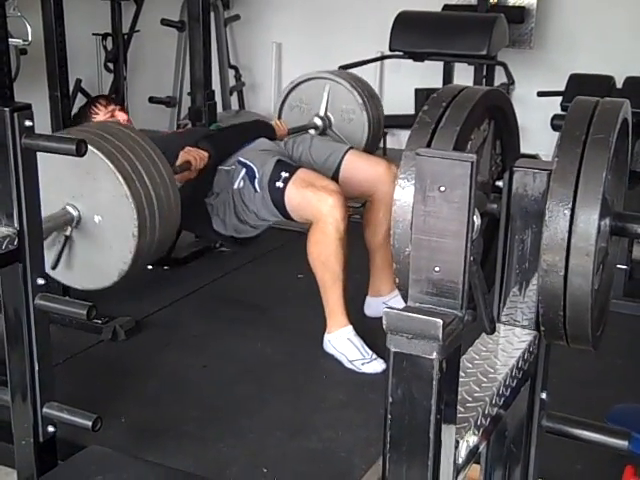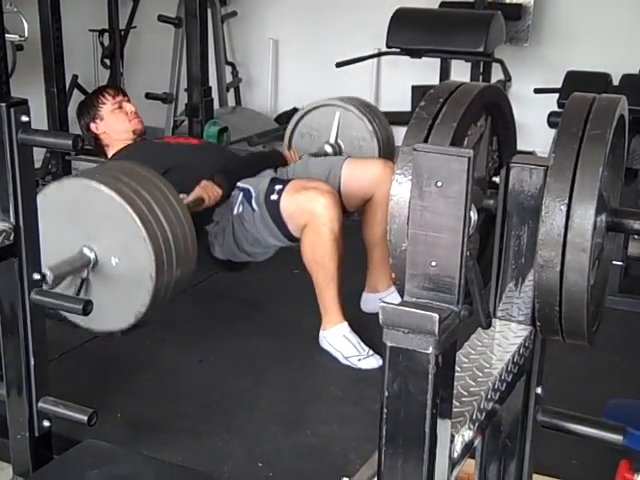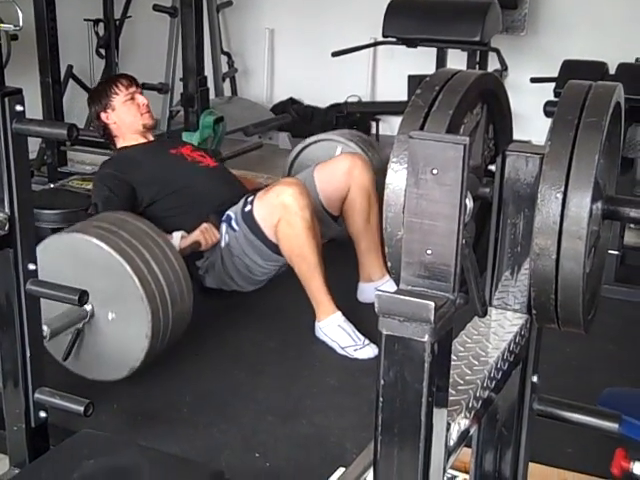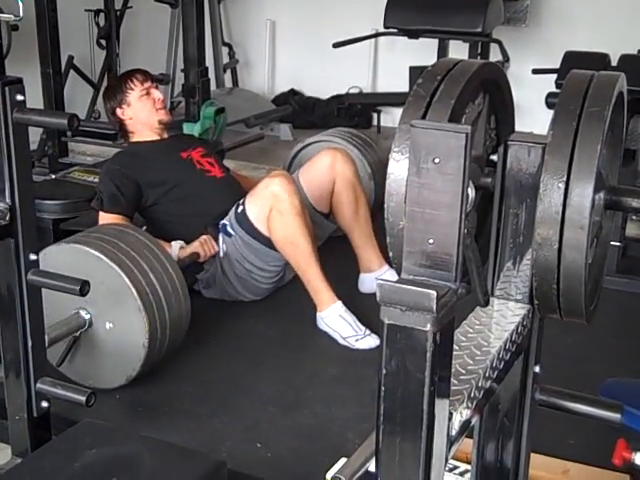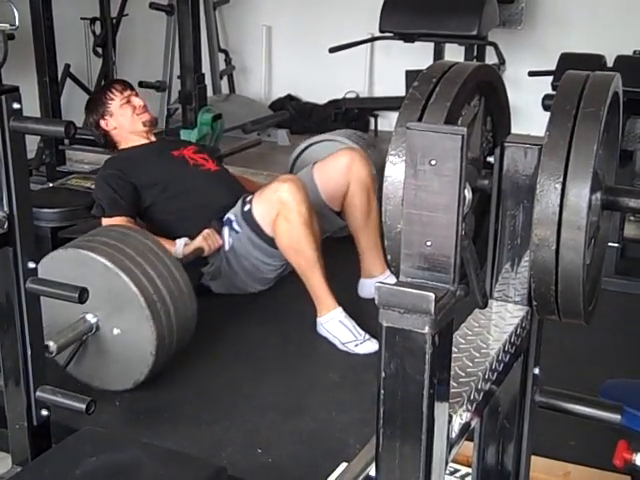
dt=0.4s
person 1, frame 1
left shoulder: (158, 146)
left wrist: (271, 128)
right hip: (236, 172)
left knee: (384, 176)
right knee: (329, 203)
left ankle: (382, 294)
right ankle: (338, 332)
person 1, frame 2
left shoulder: (163, 146)
left wrist: (282, 157)
right wrist: (188, 201)
right hip: (235, 207)
left knee: (382, 174)
right knee: (321, 203)
left ankle: (379, 290)
right ankle: (333, 329)
person 1, frame 3
left shoulder: (175, 145)
right shoulder: (115, 173)
left wrist: (271, 188)
right wrist: (179, 240)
left hip: (260, 215)
right hip: (224, 245)
left knee: (352, 166)
right knee: (289, 196)
left ankle: (374, 282)
right ankle: (328, 320)
person 1, frame 4
left shoulder: (192, 143)
right shoulder: (123, 168)
right wrist: (177, 250)
left hip: (273, 241)
right hip: (223, 260)
left knee: (333, 161)
right knee: (278, 186)
left ankle: (375, 272)
right ankle: (329, 310)
person 1, frame 5
left shoulder: (180, 145)
right shoulder: (117, 172)
left wrist: (271, 192)
right wrist: (181, 247)
left hip: (260, 219)
right hip: (226, 248)
left knee: (350, 161)
right knee: (286, 190)
left ankle: (375, 277)
right ankle: (329, 315)
